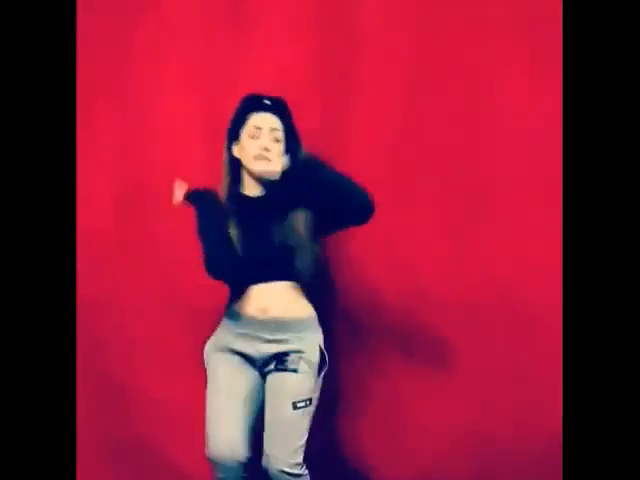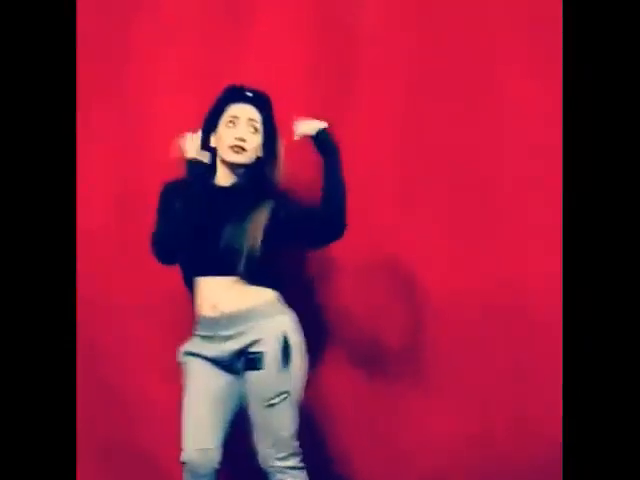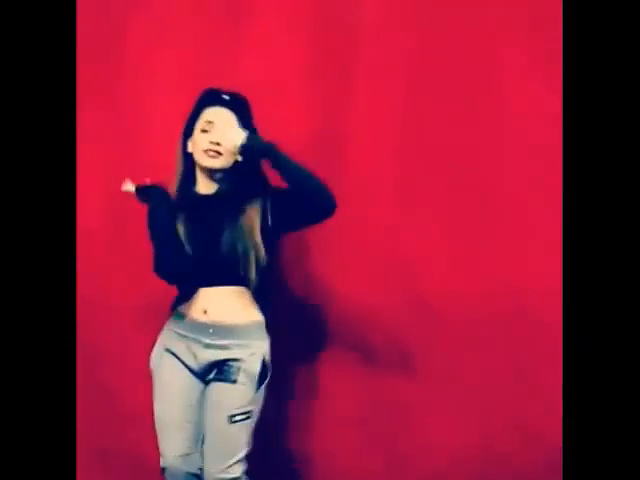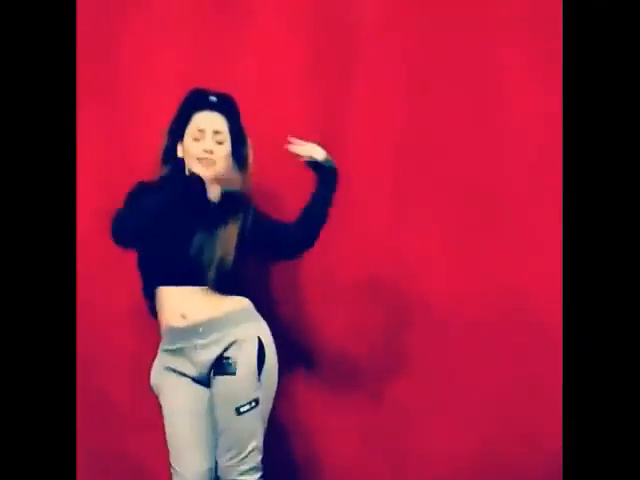
dt=0.3s
person 1, frame 1
left shoulder: (303, 203)
right shoulder: (223, 212)
left elbow: (362, 208)
right elbow: (221, 267)
left wrist: (299, 169)
right wrist: (202, 204)
left hip: (297, 340)
right hip: (237, 340)
person 1, frame 2
left shoulder: (270, 203)
right shoulder: (185, 194)
left elbow: (329, 228)
right elbow: (165, 250)
left wrist: (328, 151)
right wrist: (191, 175)
left hip: (263, 332)
right hip: (205, 340)
person 1, frame 3
left shoulder: (259, 204)
right shoulder: (174, 208)
left elbow: (323, 203)
right elbow: (171, 270)
left wrist: (262, 149)
right wrist: (156, 201)
left hip: (240, 346)
right hip: (180, 342)
person 1, frame 4
left shoulder: (236, 211)
right shoulder: (154, 199)
left elbow: (288, 245)
right elbow: (124, 231)
left wrist: (325, 175)
right wrist: (190, 188)
left hip: (235, 341)
right hip: (176, 352)
